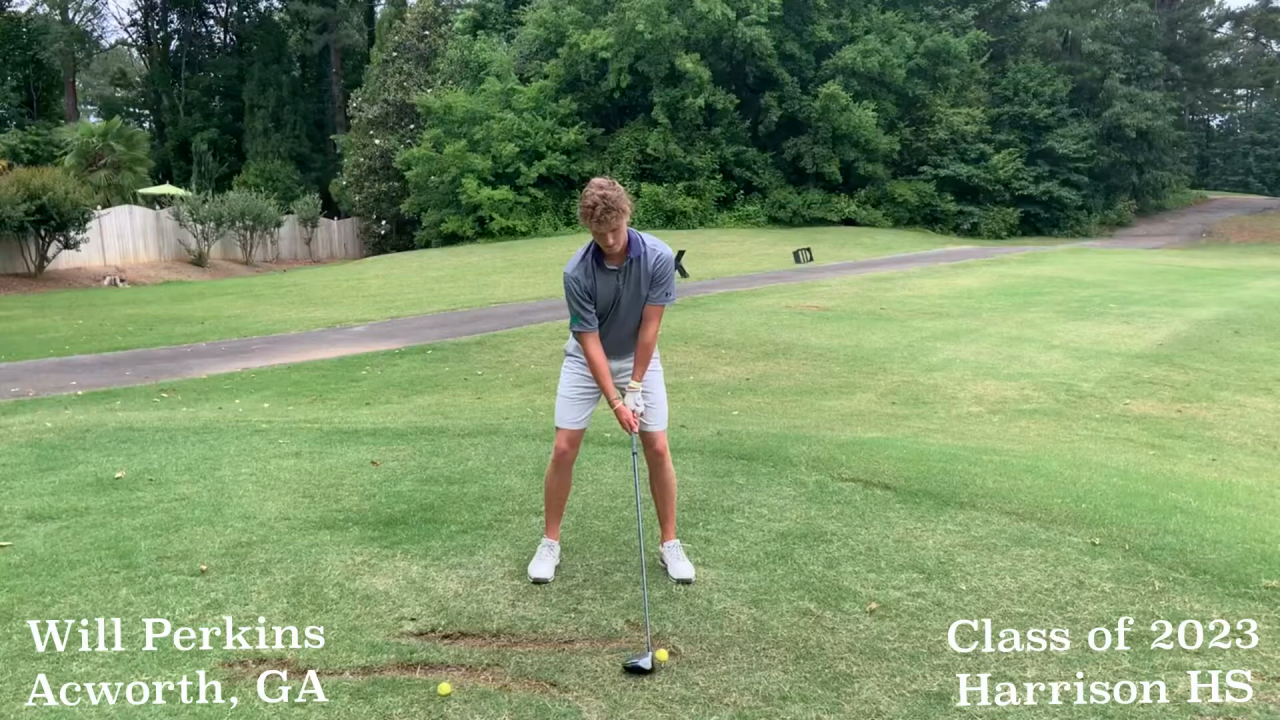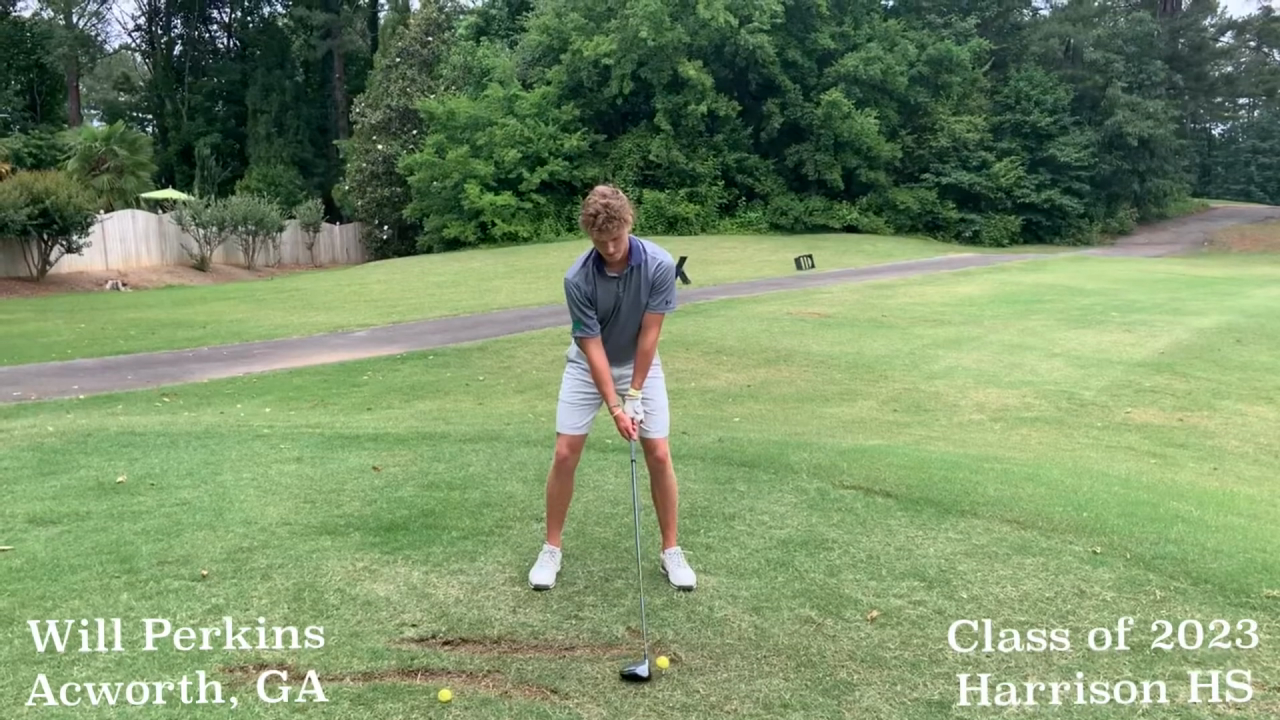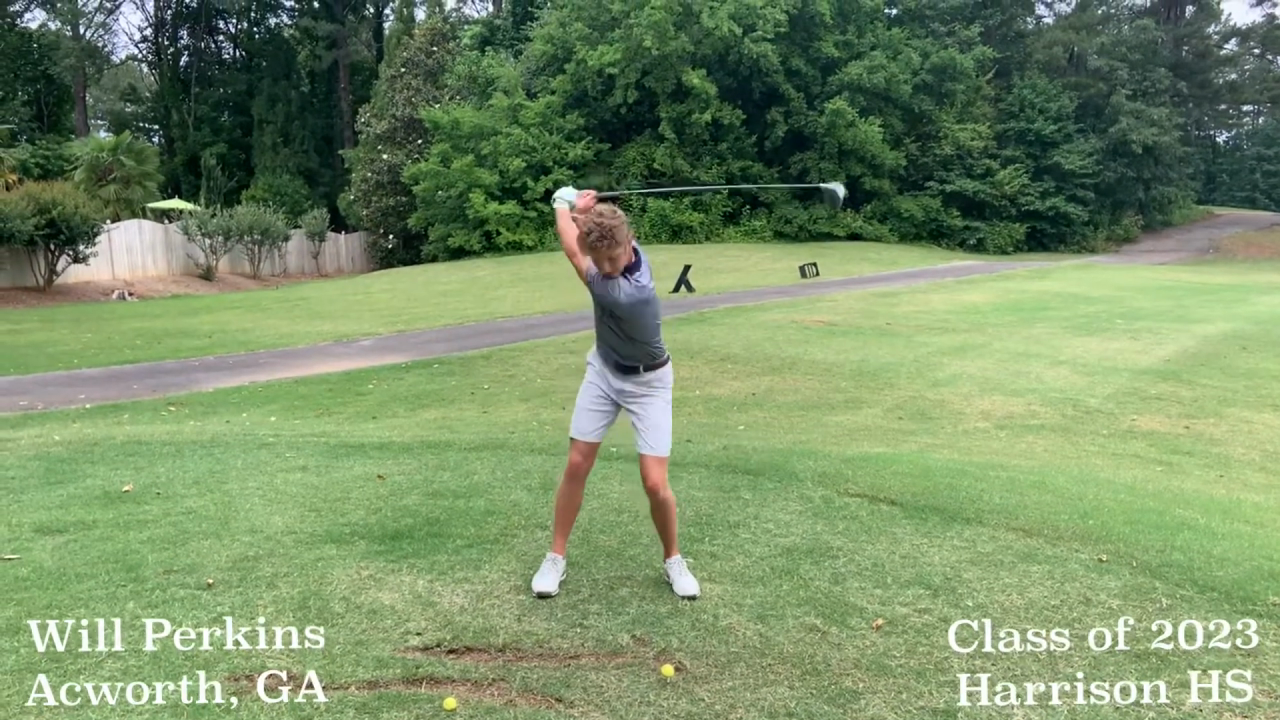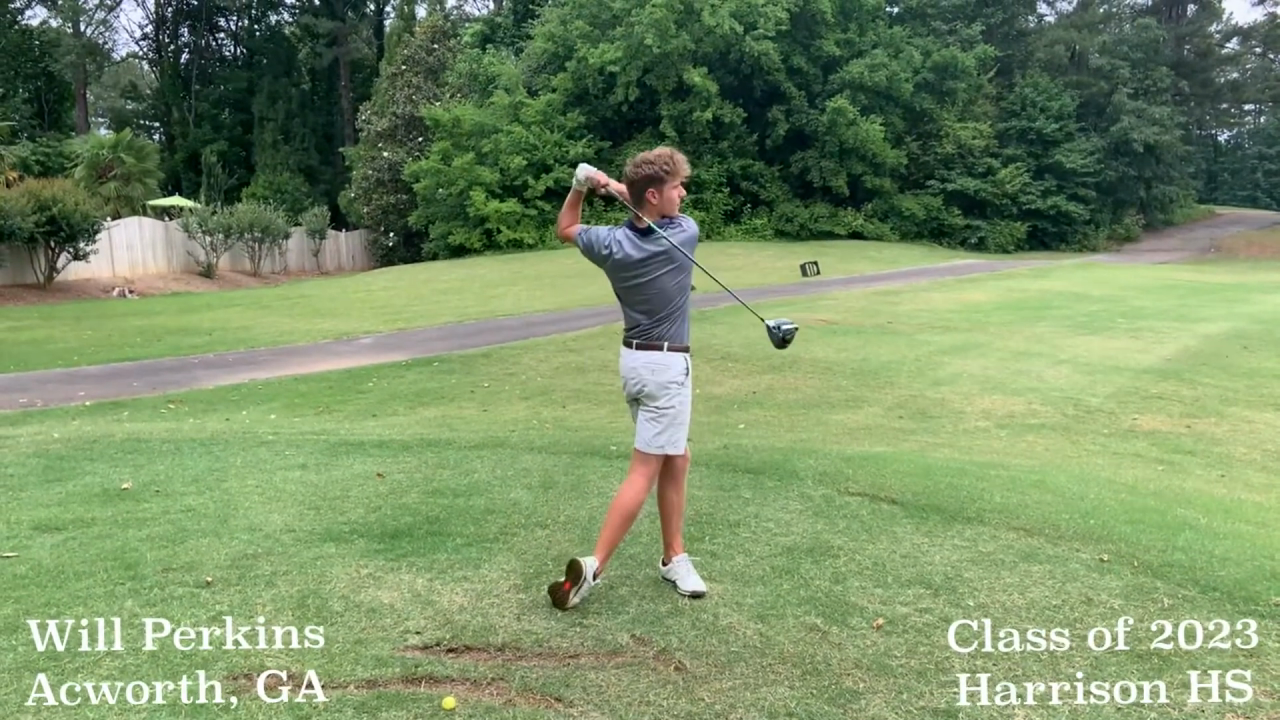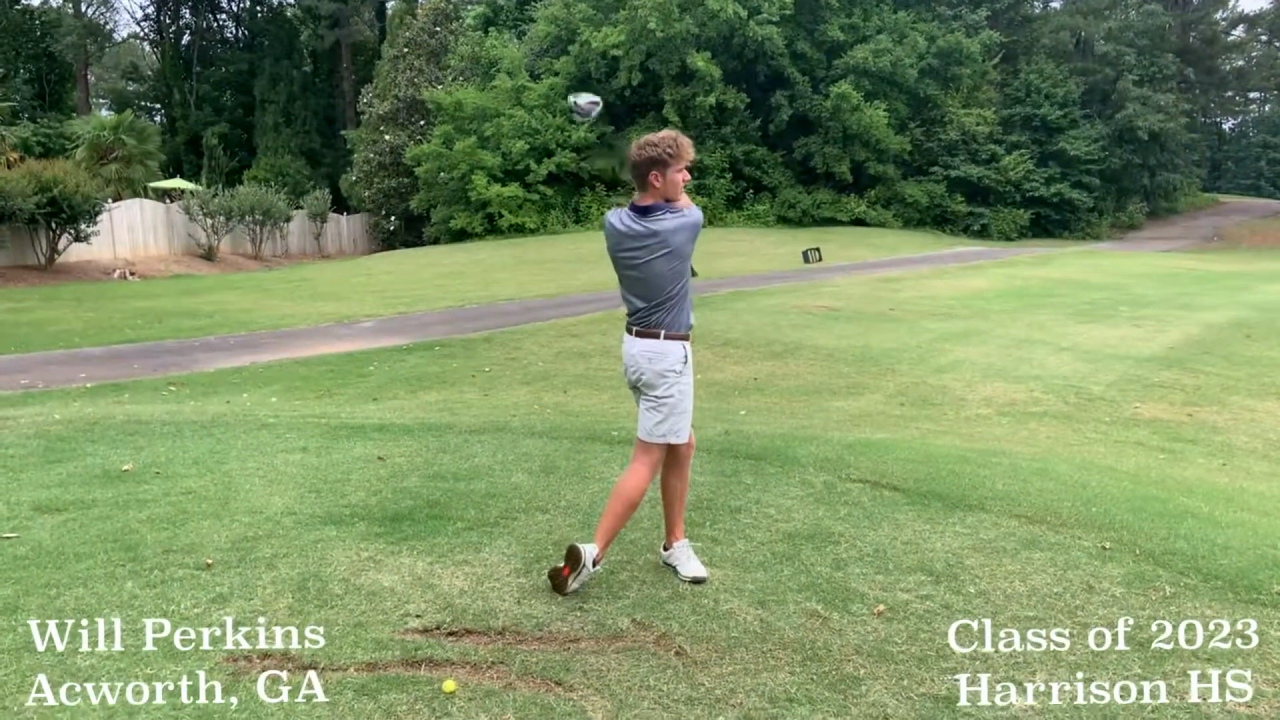
dt=1s
person 1, frame 1
left shoulder: (658, 257)
right shoulder: (577, 272)
left elbow: (649, 326)
right elbow: (589, 339)
left wrist: (635, 386)
right wrist: (615, 401)
left hip: (639, 358)
right hip: (586, 359)
left knee: (657, 449)
right knee: (564, 449)
left ankle: (670, 544)
right ankle: (550, 542)
person 1, frame 2
left shoulder: (659, 265)
right shoulder: (577, 278)
left elbow: (649, 333)
right elbow: (592, 345)
left wrist: (634, 394)
right wrist: (614, 406)
left hip: (641, 365)
right hip: (587, 365)
left knee: (659, 456)
right knee: (565, 455)
left ankle: (671, 551)
right ankle: (552, 548)
person 1, frame 3
left shoulder: (628, 294)
right shoulder: (617, 252)
left elbow: (572, 251)
left wrist: (563, 206)
right wrist: (583, 210)
left hip: (646, 382)
right hip: (604, 370)
left knee: (654, 482)
right knee: (577, 465)
left ankle: (673, 560)
right ankle: (556, 556)
person 1, frame 4
left shoulder: (610, 244)
right shoulder: (685, 234)
left elbow: (566, 228)
right elbow: (668, 216)
left wrist: (580, 185)
right wrist: (615, 186)
left hip: (634, 360)
right hip: (665, 365)
left knee: (676, 461)
right knee: (645, 471)
left ankle: (674, 557)
right ankle: (592, 567)
person 1, frame 5
left shoulder: (615, 225)
right shoulder: (686, 223)
left wrist: (640, 167)
right wrist: (652, 169)
left hip: (637, 345)
right hip: (666, 353)
left knee: (681, 446)
right knee: (648, 460)
left ankle: (675, 543)
right ankle: (591, 554)
